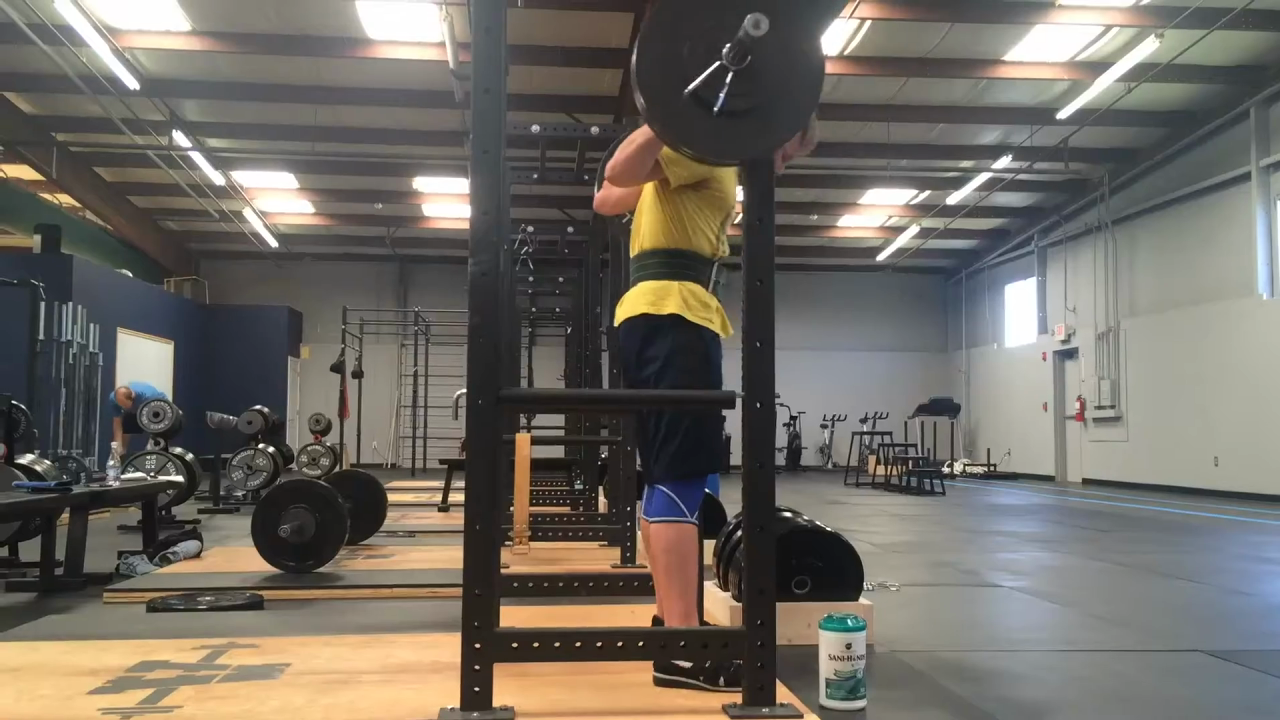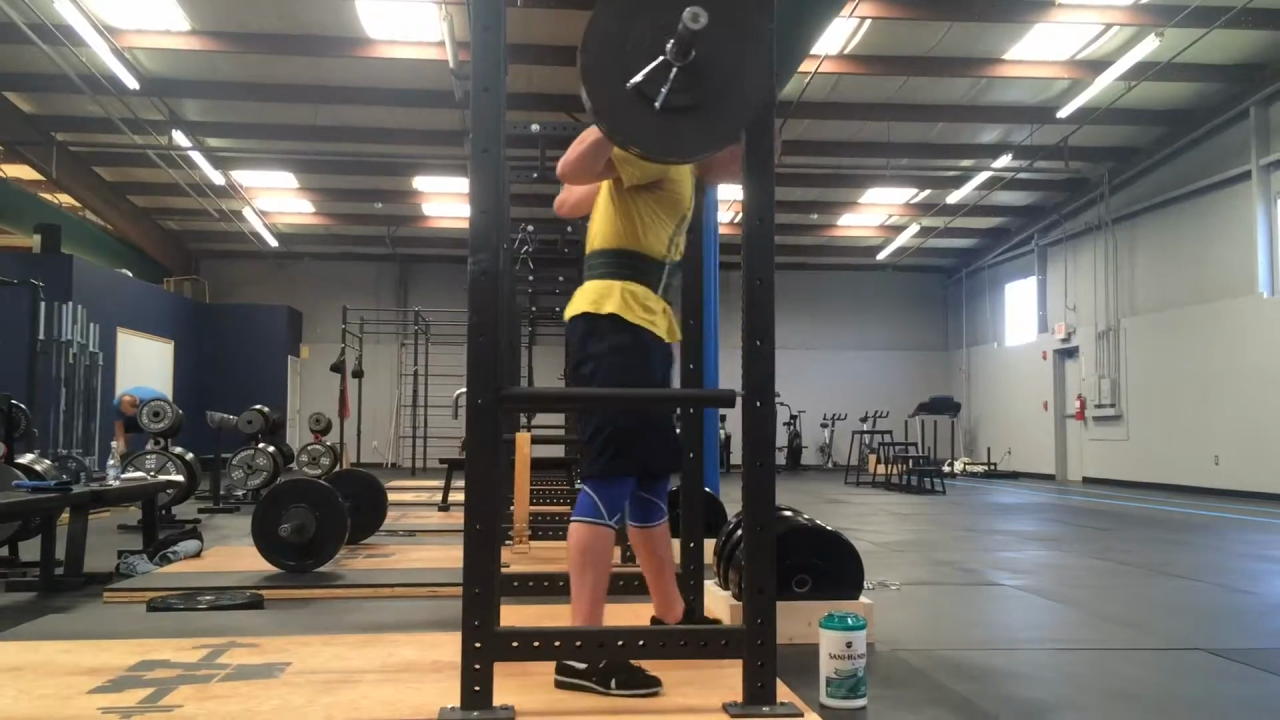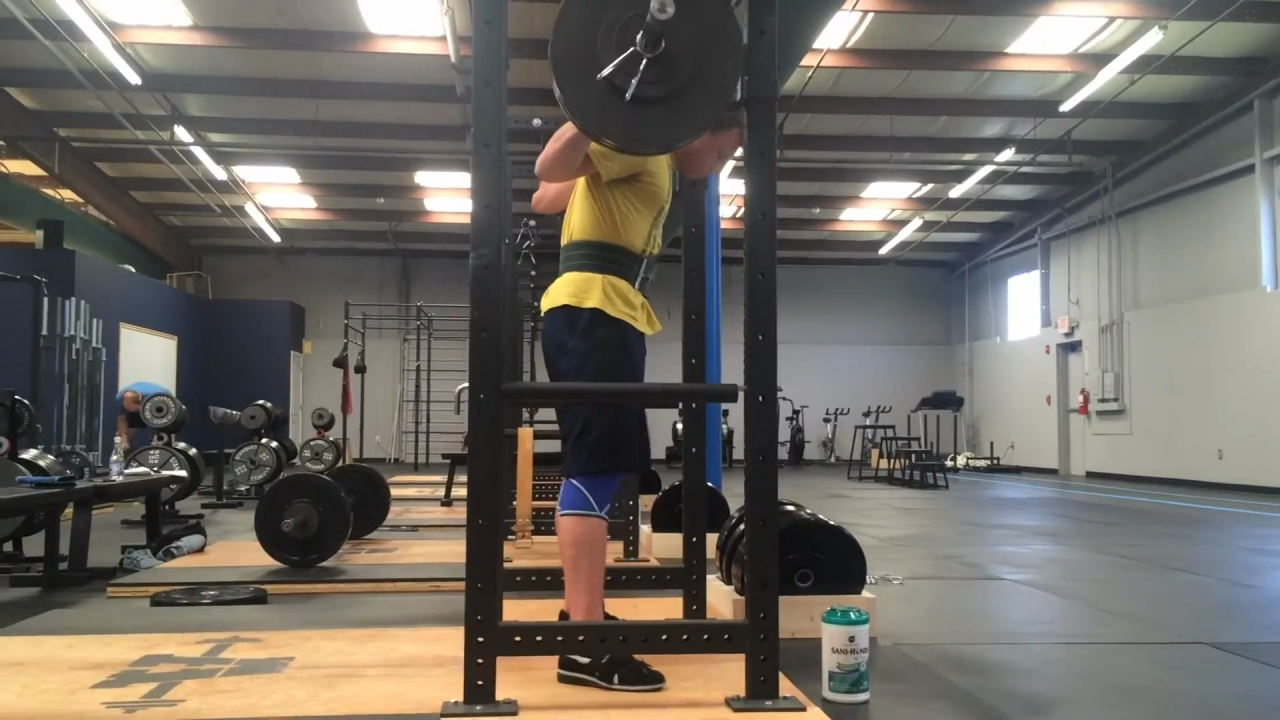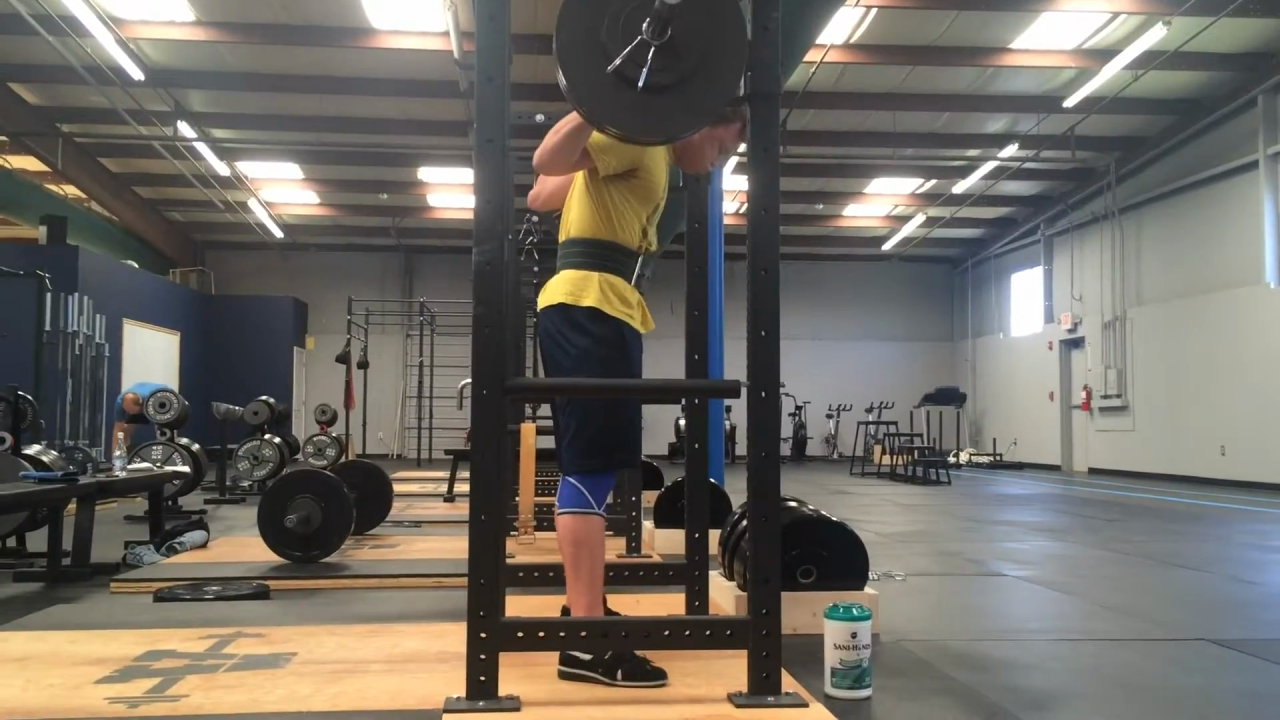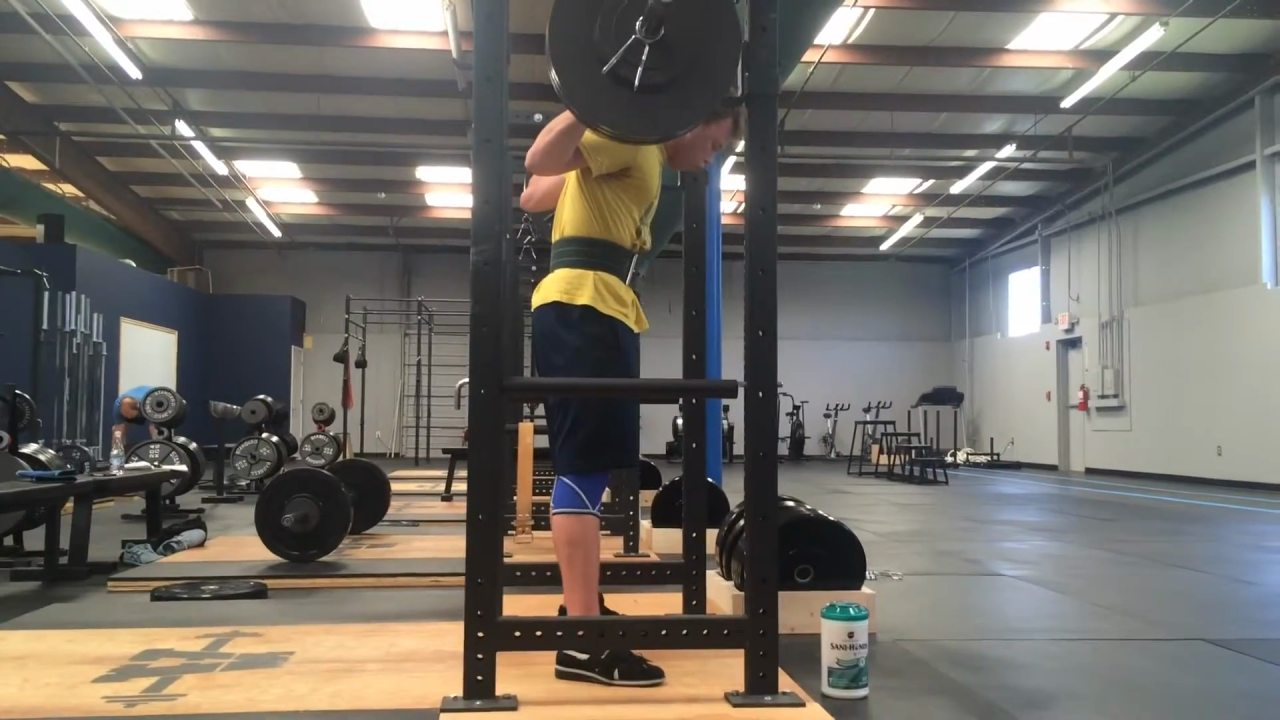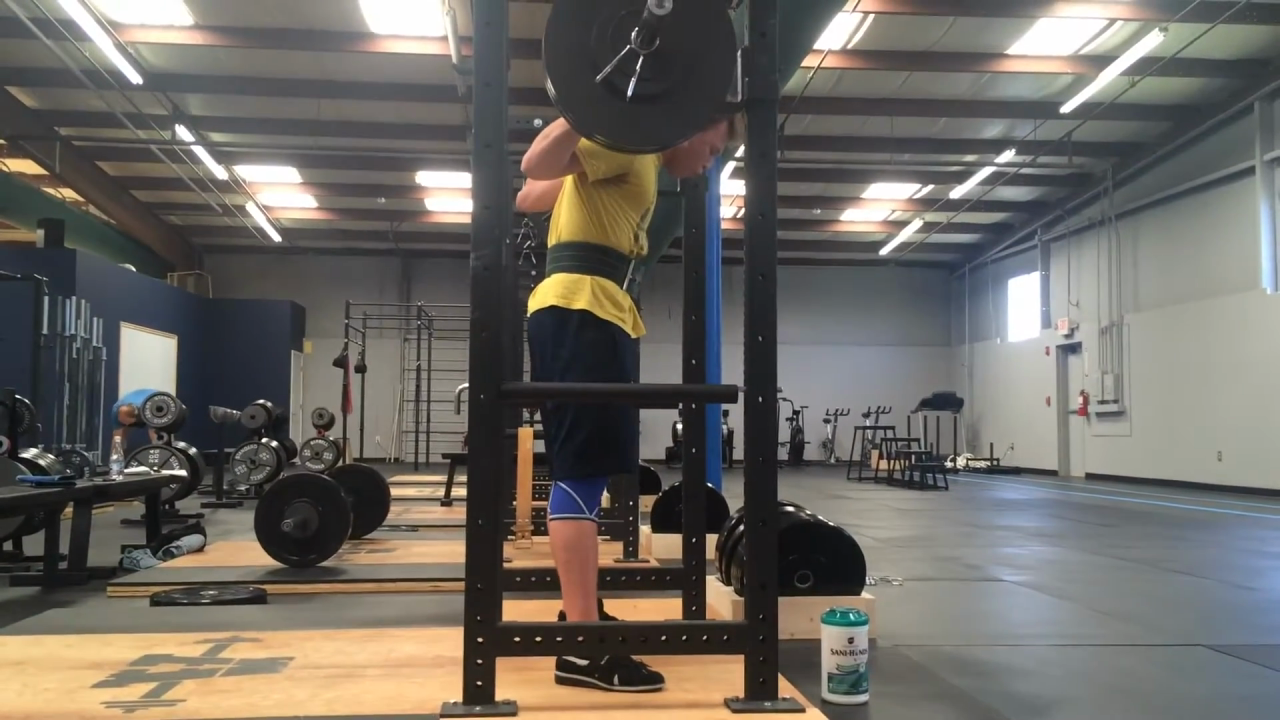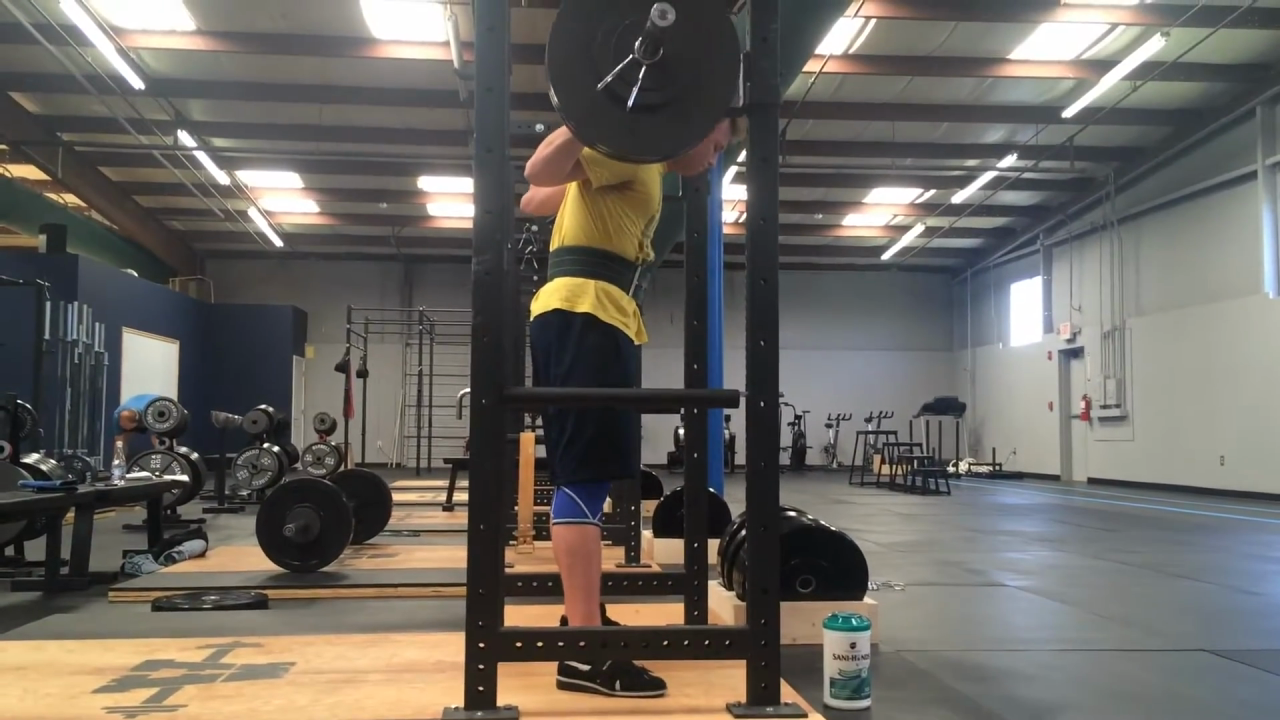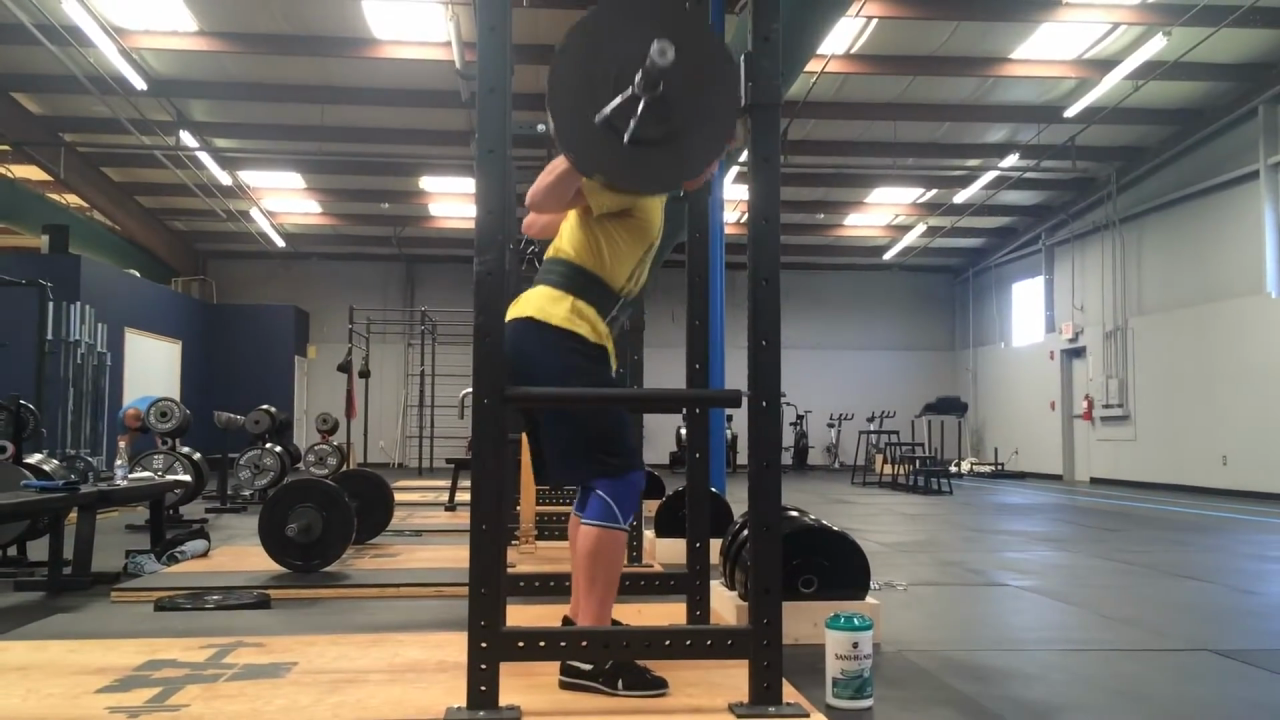
dt=0.5s
person 1, frame 1
left shoulder: (698, 161)
left elbow: (607, 198)
right elbow: (618, 173)
left hip: (654, 320)
right hip: (672, 318)
left knee: (667, 478)
right knee: (681, 478)
left ankle: (672, 619)
person 1, frame 2
left shoulder: (666, 170)
left elbow: (567, 202)
right elbow: (570, 169)
left hip: (631, 325)
right hip: (615, 320)
left knee: (648, 476)
right knee: (610, 478)
left ankle: (671, 614)
right ankle: (582, 653)
person 1, frame 3
left shoulder: (647, 160)
left elbow: (545, 199)
right elbow: (549, 168)
left hip: (596, 315)
right hip: (594, 312)
left knee: (595, 469)
right knee: (595, 470)
left ankle: (580, 613)
right ankle: (585, 645)
person 1, frame 4
left shoulder: (641, 157)
right shoulder: (639, 135)
left elbow: (541, 197)
right elbow: (547, 161)
left hip: (589, 313)
right hip: (588, 311)
left knee: (589, 467)
right knee: (591, 468)
left ankle: (583, 610)
right ankle: (585, 643)
person 1, frame 5
left shoulder: (633, 154)
left elbow: (533, 196)
right elbow: (541, 159)
left hip: (585, 311)
right hip: (583, 308)
left knee: (586, 466)
right knee: (585, 467)
left ankle: (582, 608)
right ankle: (583, 642)
person 1, frame 6
left shoulder: (629, 161)
left elbow: (529, 198)
right elbow: (535, 164)
left hip: (579, 314)
right hip: (581, 313)
left knee: (582, 472)
right knee: (582, 473)
left ankle: (581, 614)
right ankle: (583, 648)
person 1, frame 7
left shoulder: (631, 165)
left elbow: (534, 201)
right elbow: (540, 170)
left hip: (578, 319)
right hip: (584, 317)
left knee: (585, 477)
right knee: (585, 478)
left ankle: (583, 621)
right ankle: (585, 653)
person 1, frame 8
left shoulder: (639, 191)
left elbow: (537, 224)
right elbow: (539, 199)
left hip: (544, 332)
right hip: (553, 332)
left knee: (607, 478)
right knee: (616, 479)
left ankle: (584, 620)
right ankle: (586, 654)
